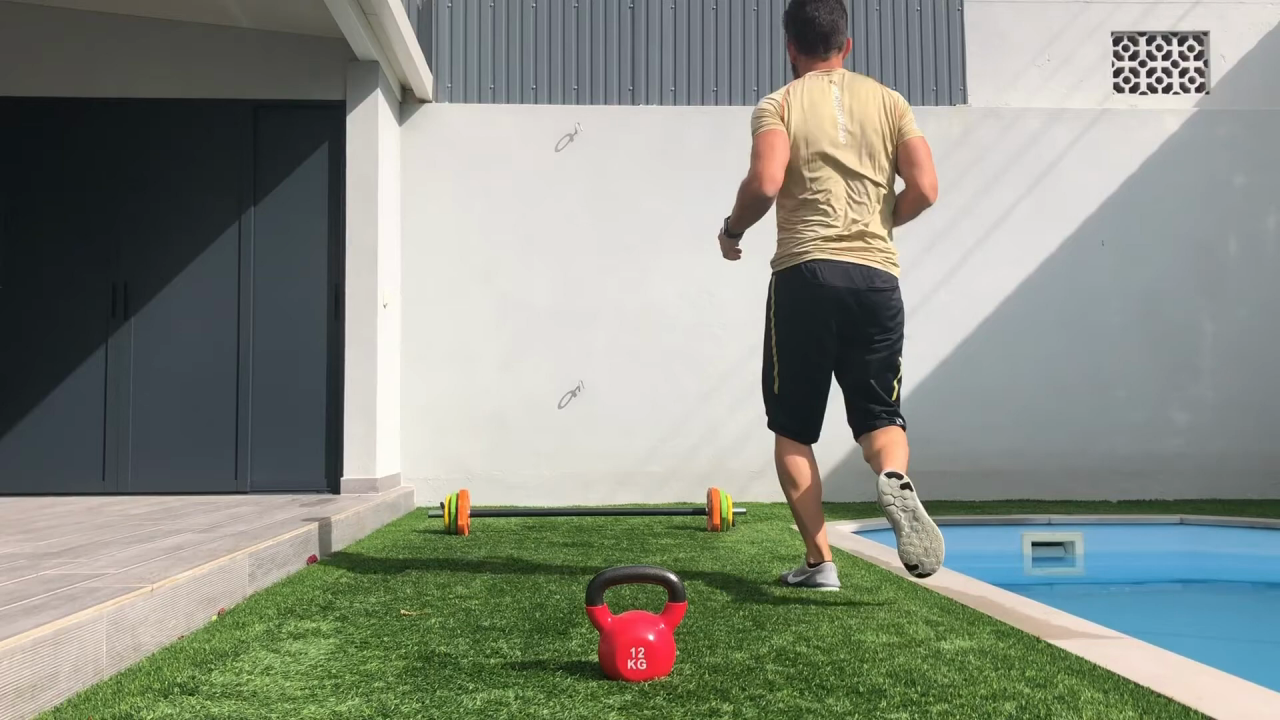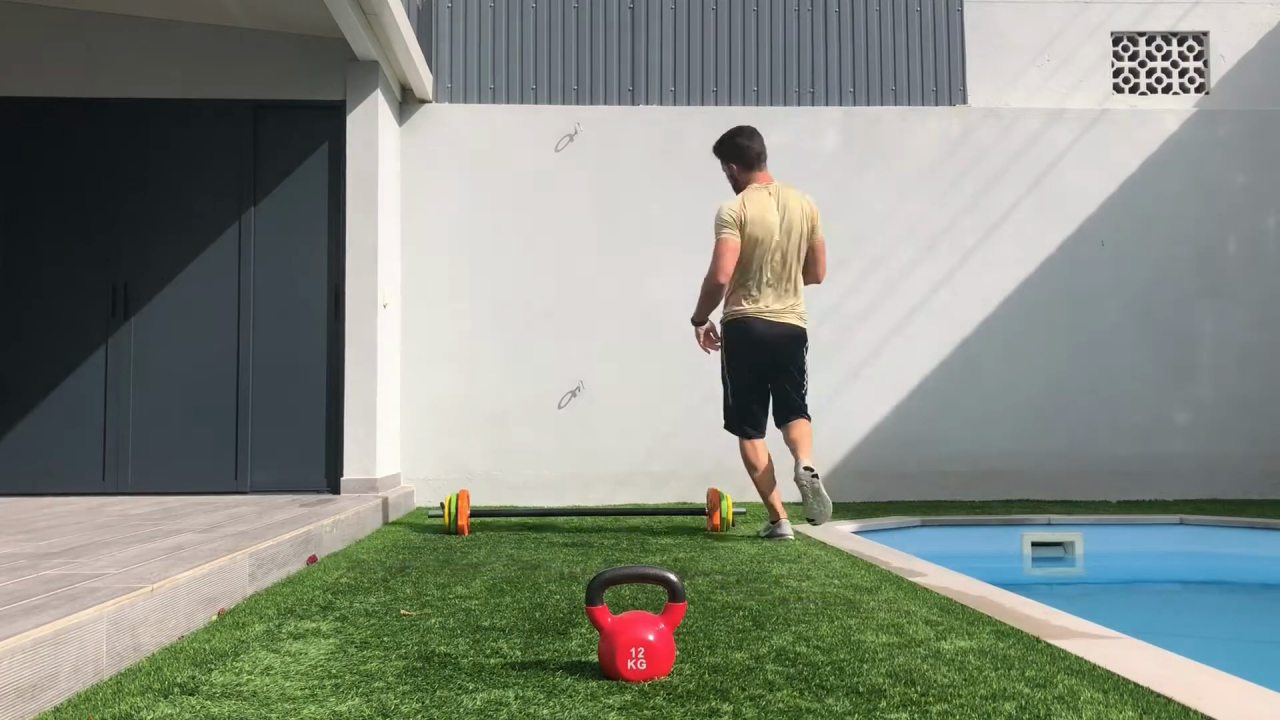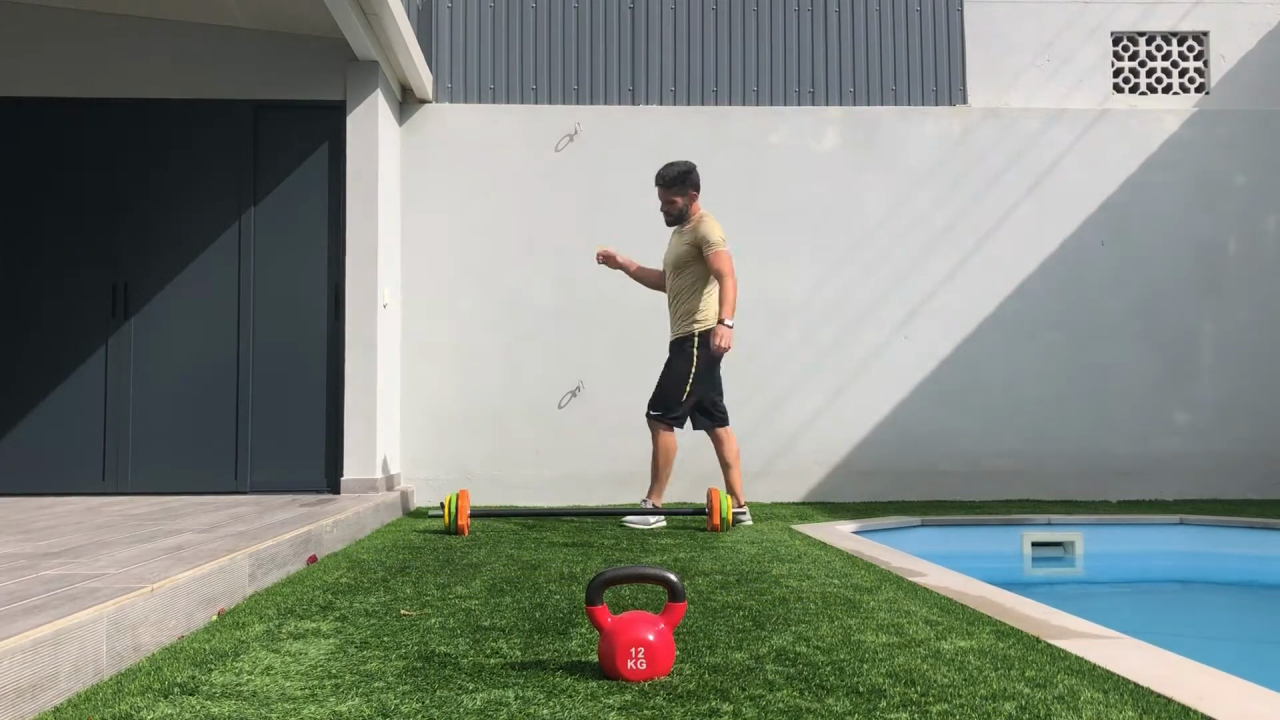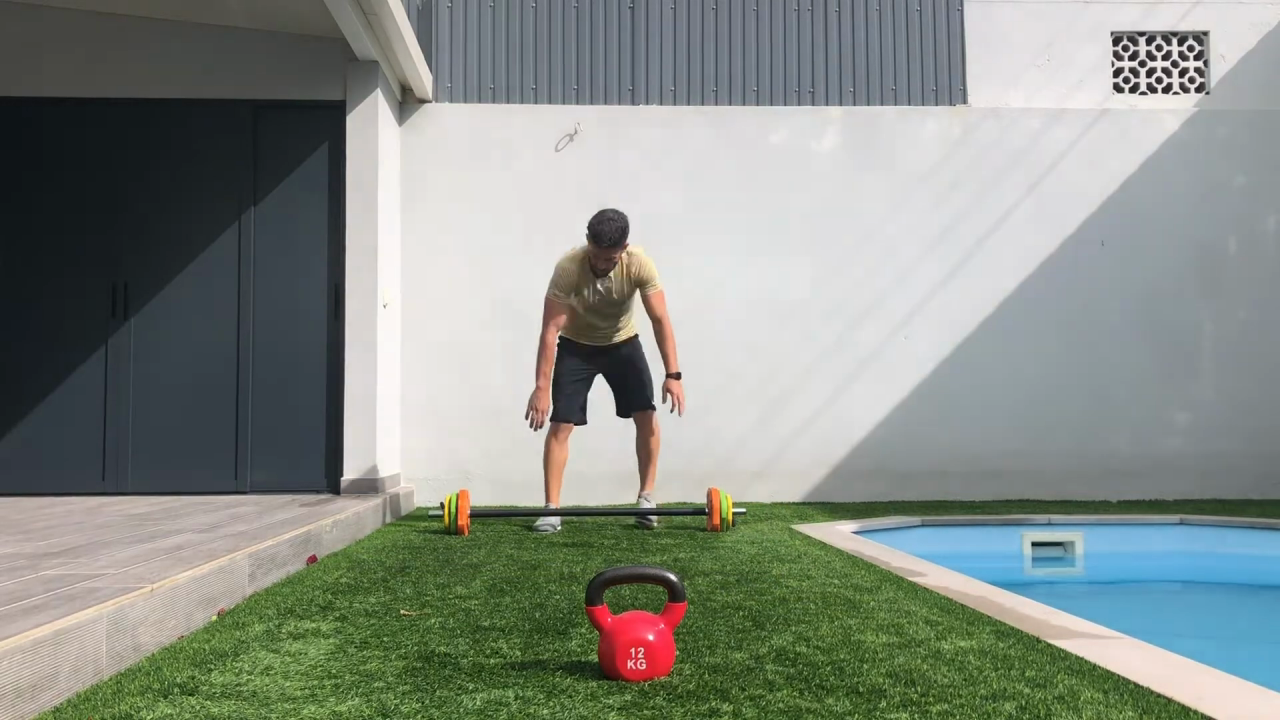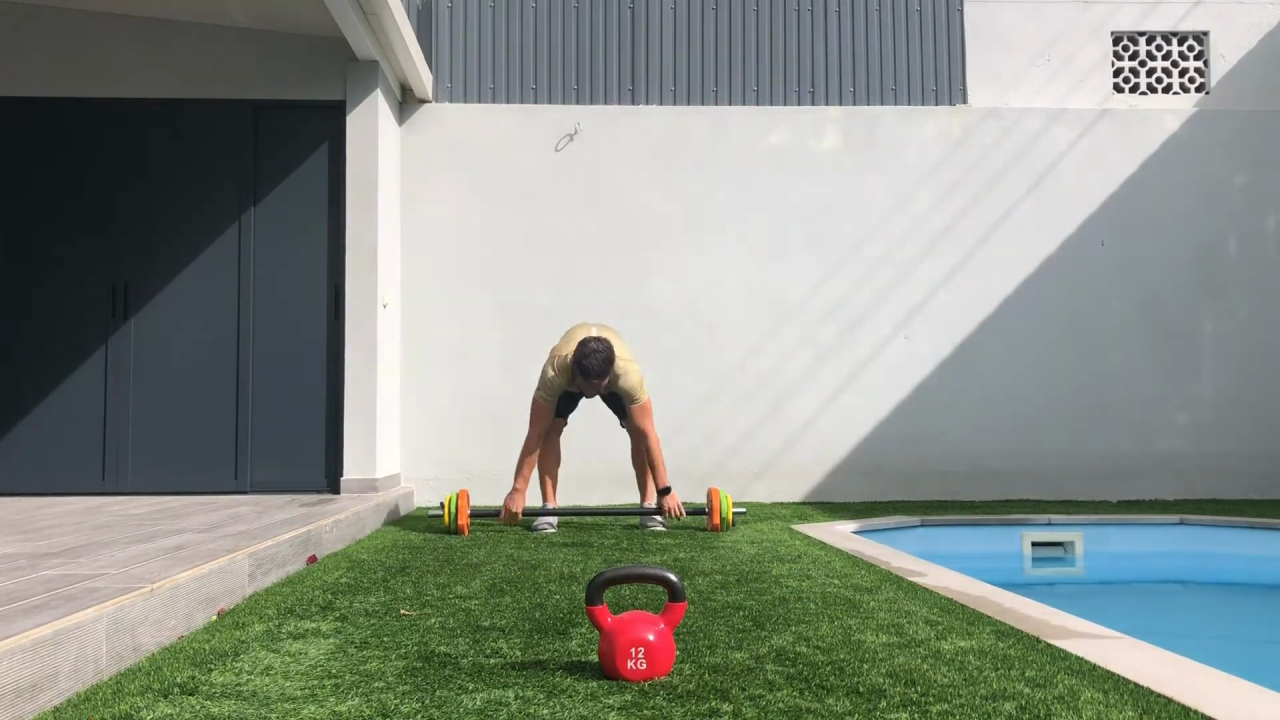
dt=0.4s
person 1, frame 1
left shoulder: (778, 106)
right shoulder: (886, 101)
left elbow: (765, 184)
right elbow: (924, 190)
left wrist: (731, 227)
left hip: (806, 277)
right hip: (876, 278)
left knee: (793, 432)
right knee: (878, 419)
left ankle: (821, 561)
right ankle: (896, 481)
person 1, frame 2
left shoulder: (735, 210)
right shoulder: (803, 206)
left elbow: (720, 278)
right elbow: (817, 270)
left wrist: (699, 318)
left hip: (745, 329)
right hip: (790, 328)
left knee: (750, 431)
right knee: (795, 413)
left ankle: (778, 517)
right ankle: (806, 468)
person 1, frame 3
left shoulder: (705, 227)
right shoulder: (679, 232)
left elbow: (727, 278)
right elbow: (666, 281)
left wrist: (725, 325)
right wrist: (623, 264)
left hip: (697, 336)
right hip: (690, 338)
left knee: (662, 419)
right knee: (716, 423)
left ankle: (653, 506)
right ankle: (738, 506)
person 1, frame 4
left shoulder: (639, 263)
right shoulder: (569, 267)
left elbow: (661, 320)
right elbow: (550, 328)
left wrist: (673, 375)
right wrist: (542, 385)
left hip: (622, 343)
right hip: (576, 346)
left knee: (646, 417)
right knee: (561, 425)
left ankle: (646, 499)
right ankle: (552, 508)
person 1, frame 5
left shoulder: (627, 373)
right shoulder: (556, 372)
left elbow: (648, 435)
right elbow: (535, 436)
left wrist: (665, 492)
right wrist: (517, 491)
left hip: (613, 374)
right hip: (569, 371)
left knee: (637, 429)
right knee: (551, 428)
left ankle: (648, 507)
right ankle: (549, 509)
